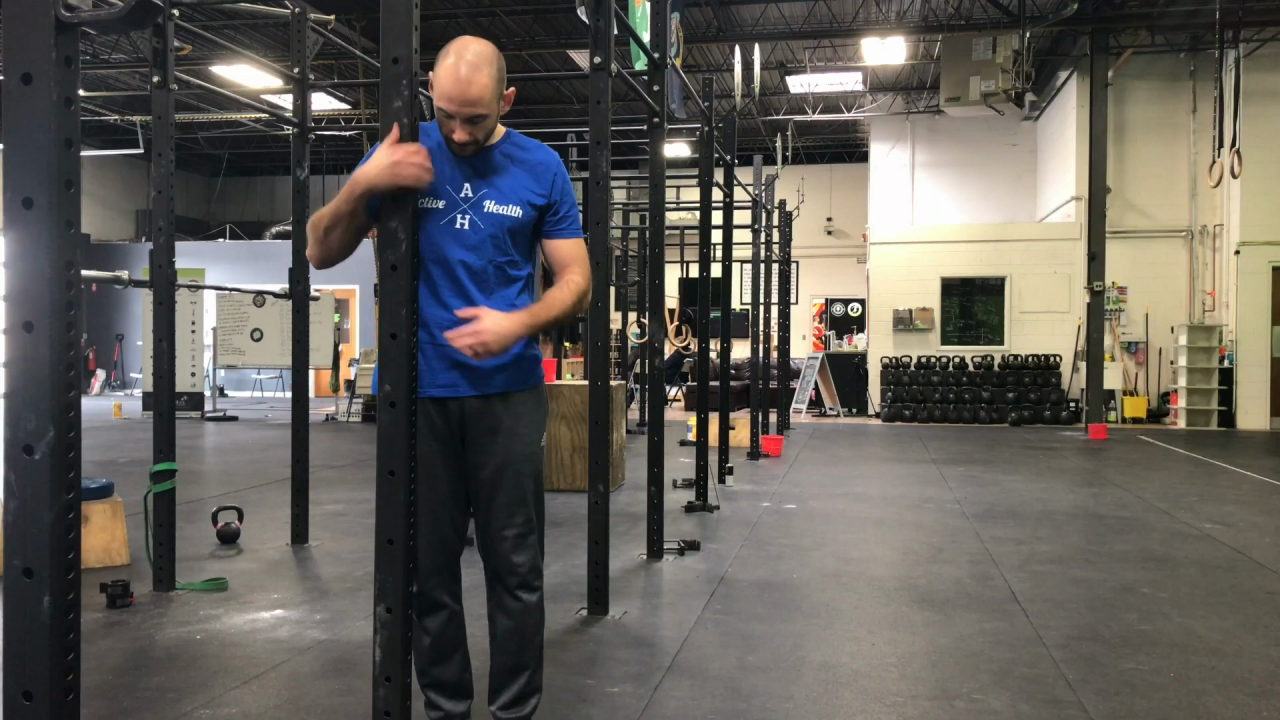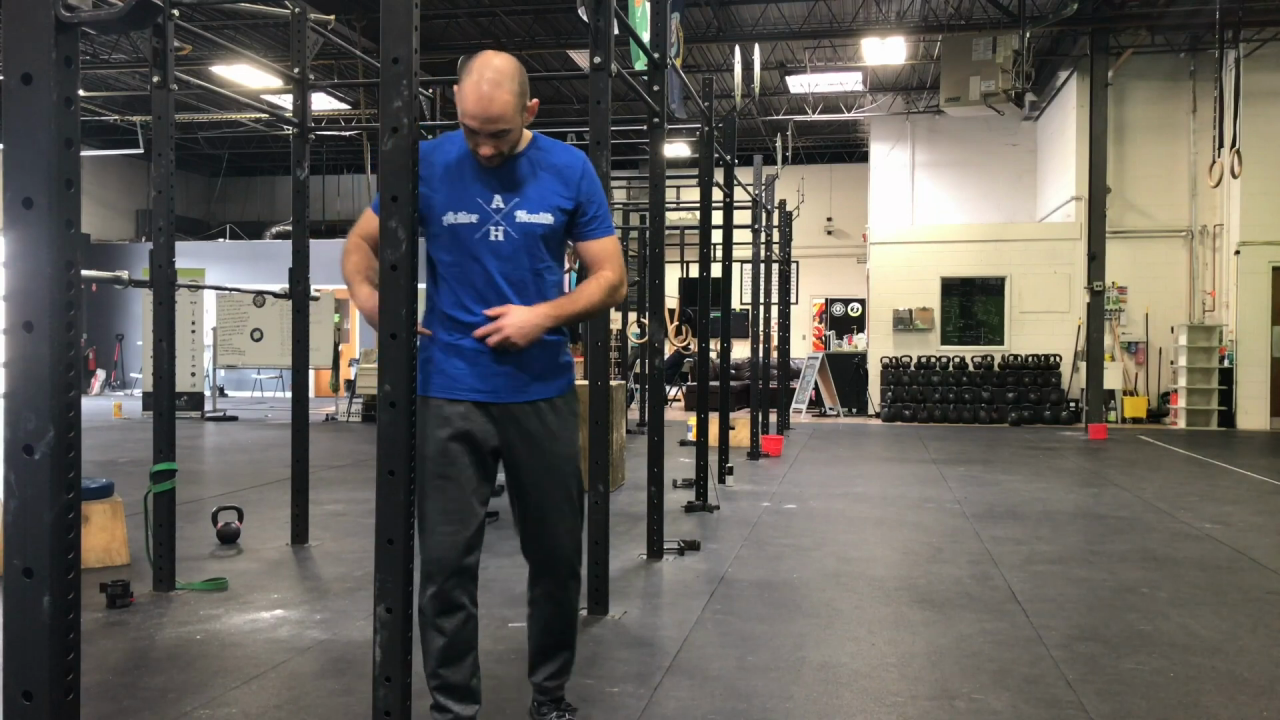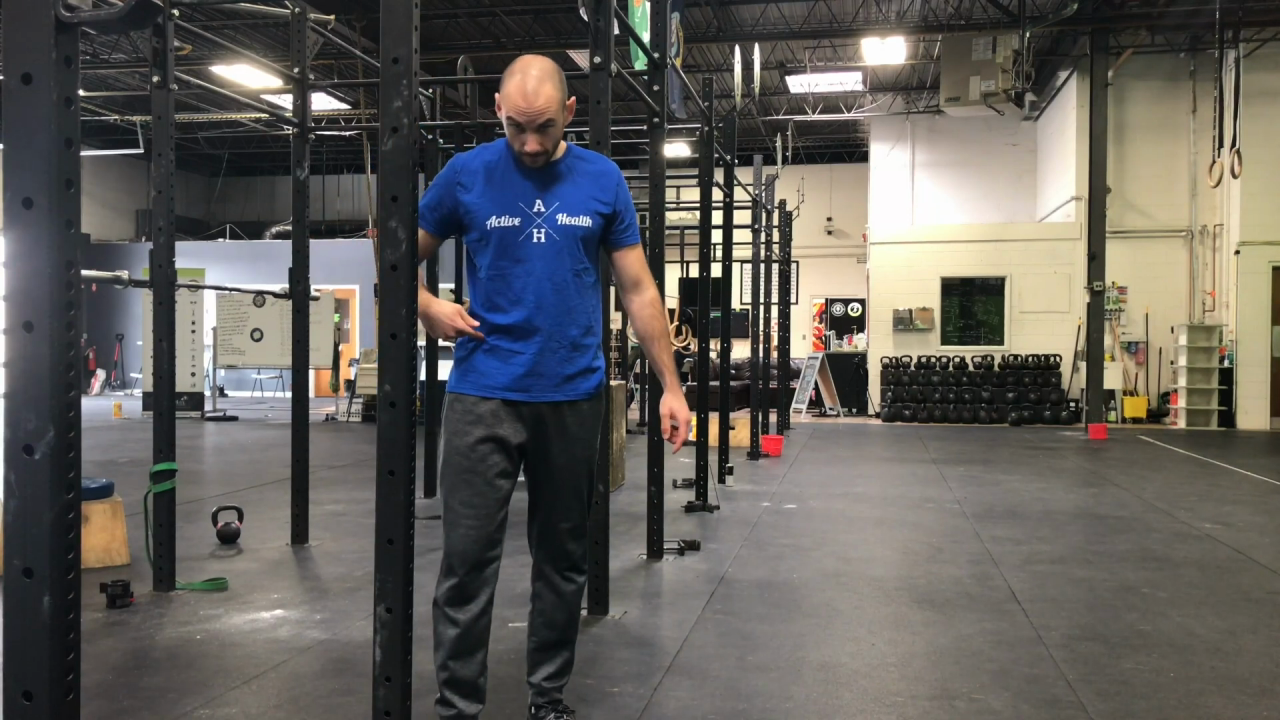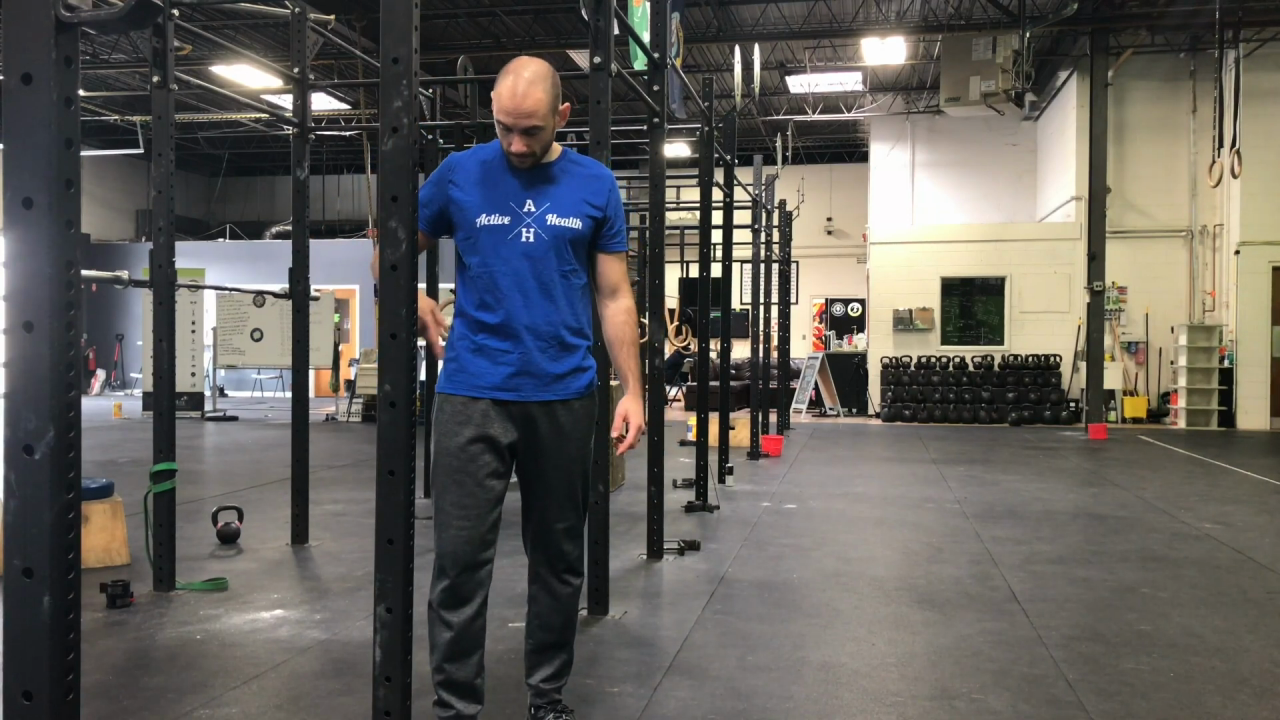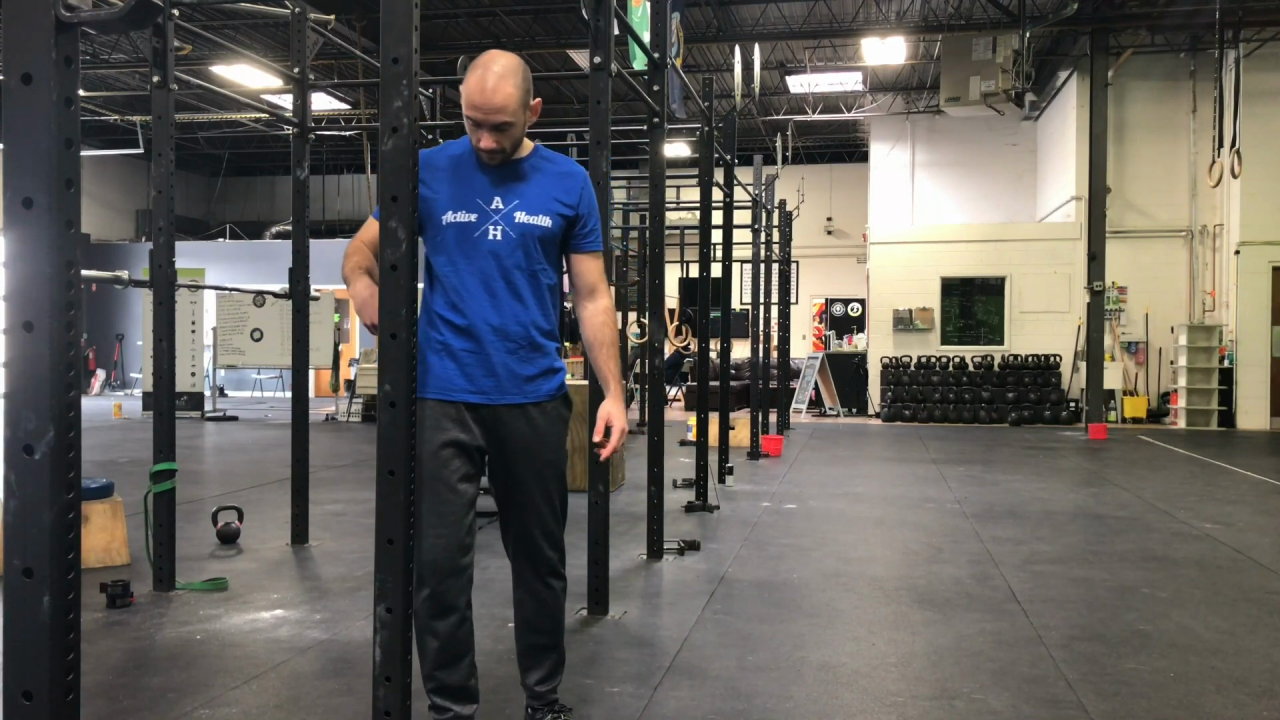
dt=1s
person 1, frame 1
left shoulder: (540, 167)
right shoulder: (400, 154)
left elbow: (575, 279)
right elbow: (321, 251)
left wrist: (519, 322)
right wrist: (362, 182)
left hip: (506, 389)
right hip: (416, 390)
left knee: (514, 561)
right knee: (425, 561)
person 1, frame 2
left shoulder: (569, 169)
right shoulder: (427, 164)
left elbow: (611, 278)
right elbow: (361, 242)
left wrist: (544, 315)
right wrist: (367, 298)
left hip: (541, 392)
right hip: (447, 393)
left knee: (555, 554)
right knee: (446, 563)
person 1, frame 3
left shoulder: (603, 180)
right shoulder: (465, 174)
left elbow: (638, 289)
left wrist: (670, 385)
right wrist: (427, 307)
left hip: (573, 395)
right hip: (483, 392)
left knee: (563, 554)
right knee: (468, 556)
person 1, frame 4
left shoulder: (595, 184)
right shoulder: (459, 175)
left elbow: (614, 296)
left wrist: (631, 390)
right wrist: (416, 305)
left hip: (562, 396)
right hip: (471, 393)
left knee: (557, 556)
right knee: (460, 558)
person 1, frame 5
left shoulder: (568, 182)
right shoulder: (430, 170)
left elbow: (592, 296)
right elbow: (363, 248)
left wrist: (613, 393)
right wrist: (362, 286)
left hip: (534, 396)
right hip: (440, 395)
left knee: (540, 557)
right knee: (439, 563)
